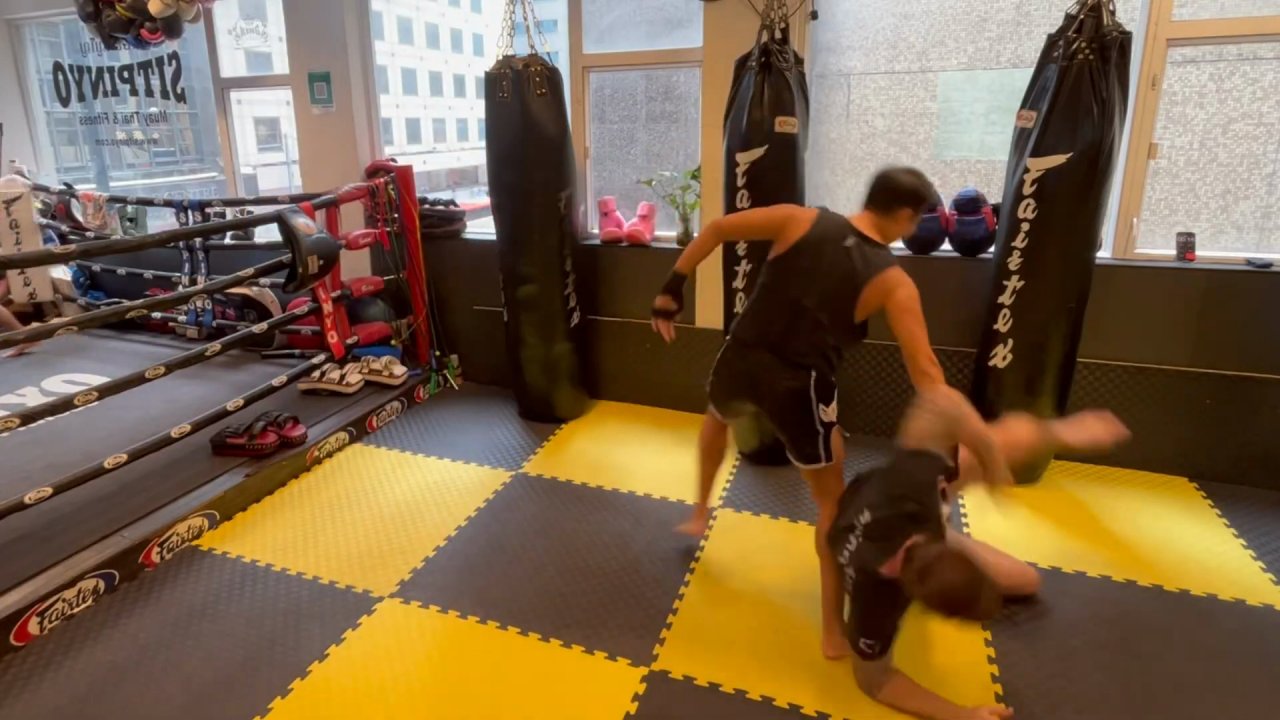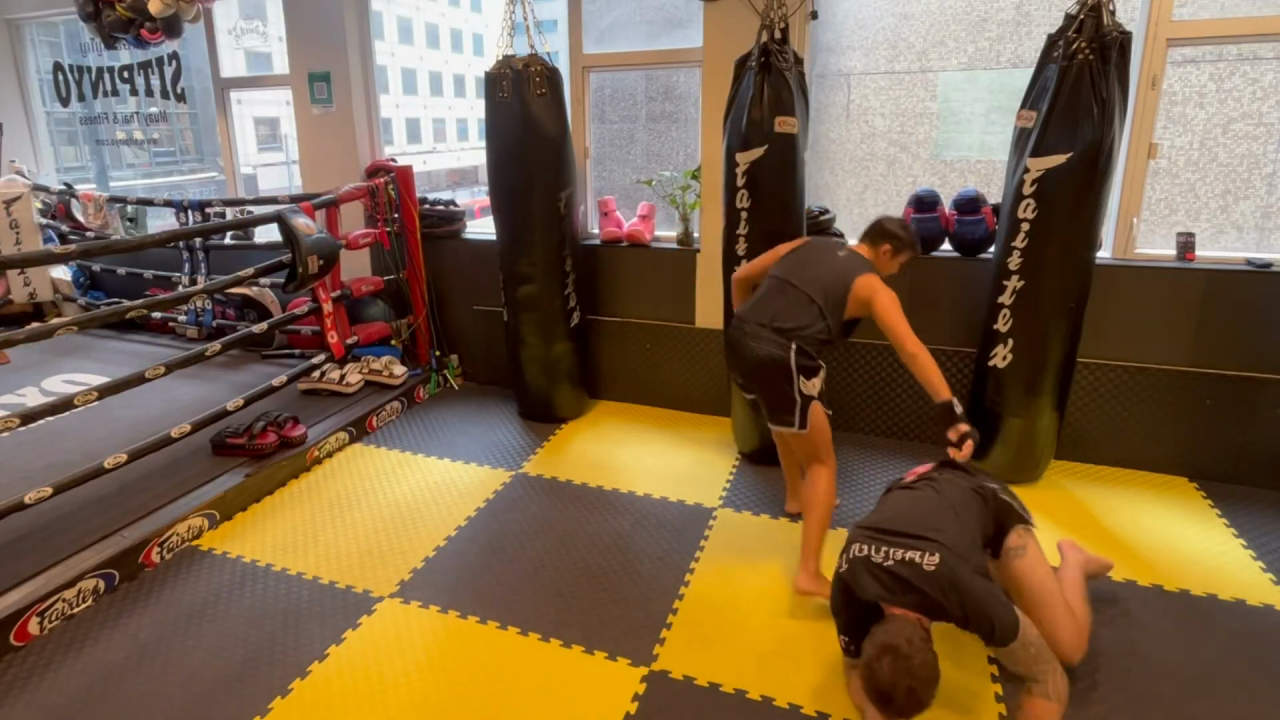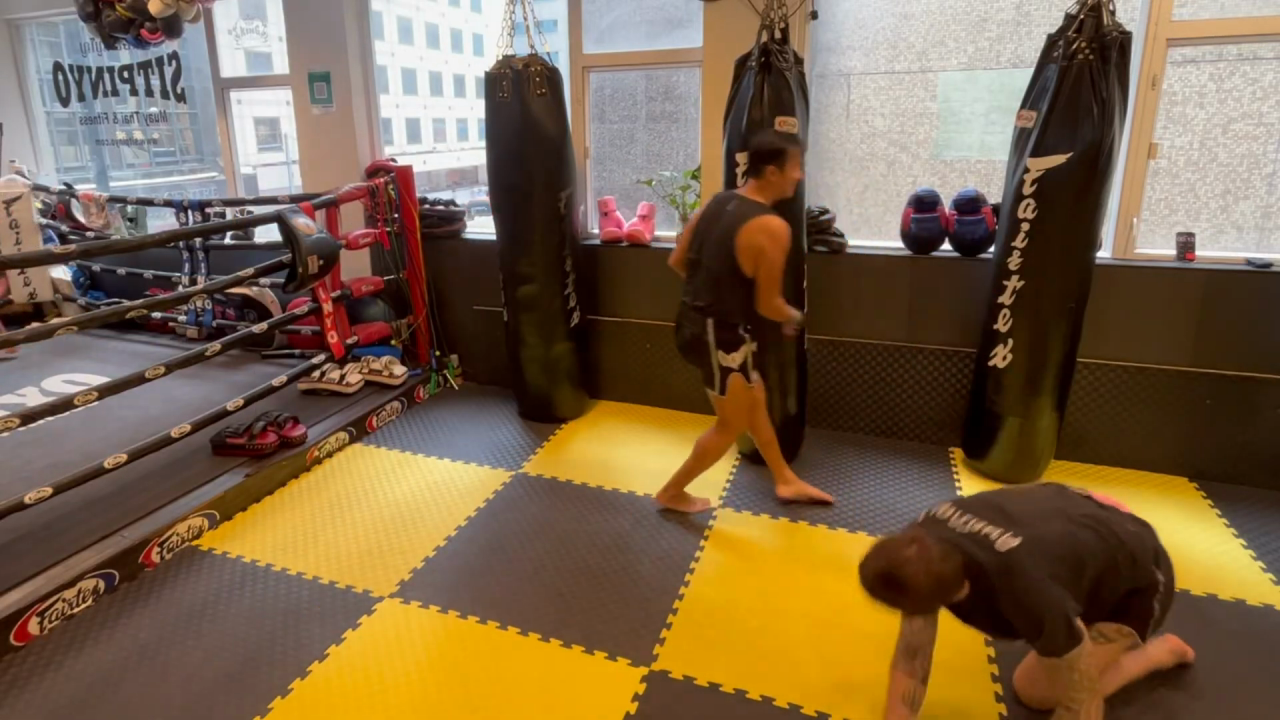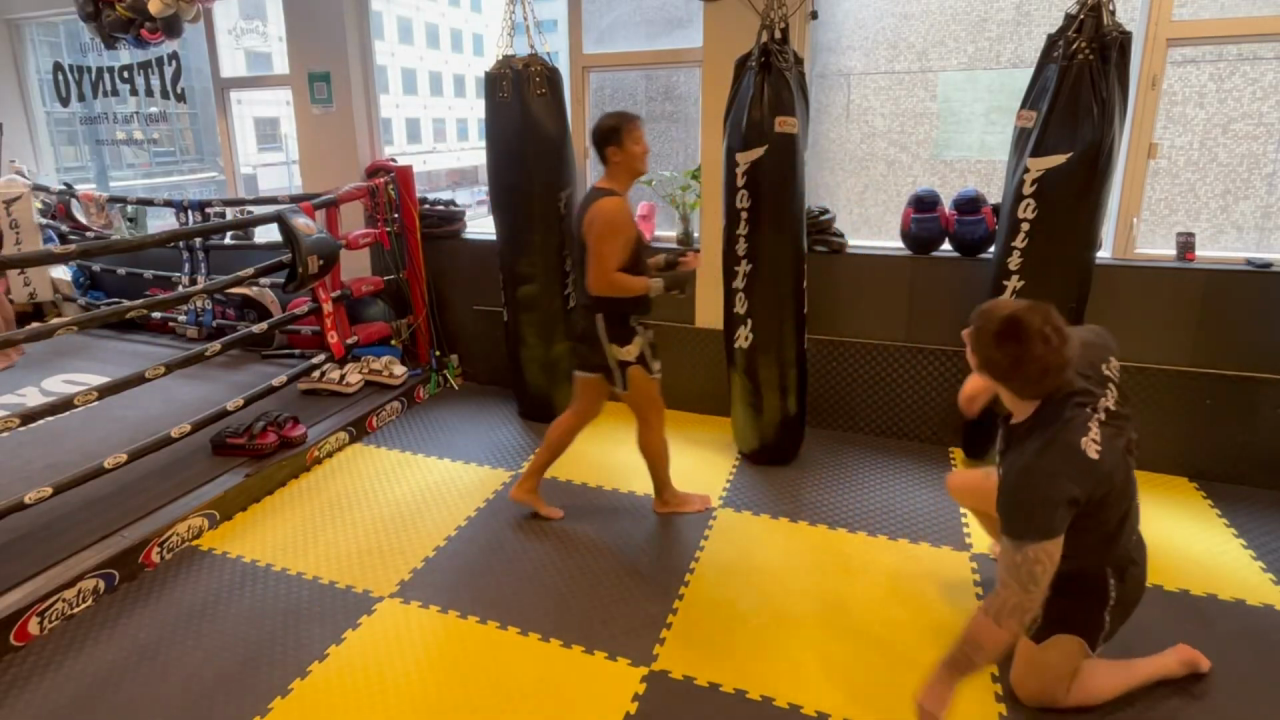
dt=0.5s
person 1, frame 1
left shoulder: (803, 220)
right shoulder: (893, 281)
left elbow: (718, 227)
right elbow: (923, 366)
left wrist: (672, 289)
left hip: (743, 360)
right hip: (801, 385)
left knee: (718, 417)
right knee: (831, 500)
left ankle: (699, 512)
right ankle: (834, 630)
person 1, frame 2
left shoulder: (806, 246)
right shoulder: (874, 288)
left elbow: (742, 278)
right elbow: (912, 351)
right wrist: (953, 415)
left hip: (739, 343)
right hip: (782, 362)
left knee: (787, 421)
right knee: (821, 463)
left ankle: (797, 498)
right ankle: (809, 572)
person 1, frame 3
left shoulder: (715, 204)
right shoulder: (771, 228)
left elbow: (677, 261)
right elbow: (767, 305)
right wrist: (794, 317)
left hip: (694, 320)
right hip: (721, 334)
left knee: (753, 402)
right knee: (731, 425)
left ankle: (786, 480)
right ankle: (673, 491)
person 1, frame 4
left shoulder: (601, 201)
right shoulder: (612, 208)
right elbow: (600, 280)
left wrist: (663, 263)
right wrist: (662, 282)
left hip: (596, 324)
right hip: (614, 330)
left knee: (582, 410)
right knee: (651, 415)
left ankle: (526, 486)
right ankle: (667, 496)
person 2, frame 1
left shoulder: (905, 492)
right shoulder: (876, 599)
left elbow: (938, 399)
right elbow: (874, 681)
left wrist: (990, 444)
right knee: (1025, 581)
left ankle: (1058, 434)
person 2, frame 2
left shoulder: (965, 595)
right shoulder: (849, 587)
left elbow: (1048, 677)
right elbow: (856, 669)
left knee: (1069, 649)
left ankle: (1071, 560)
person 2, frame 3
left shoulder: (1030, 597)
right shoulder: (921, 546)
right elbow: (908, 659)
left hip: (1137, 580)
left knee: (1033, 688)
left ankle: (1160, 651)
person 2, frame 4
left shoulder: (1041, 473)
right shoulder: (1087, 357)
left elbow: (1014, 609)
right elbow: (1086, 340)
left wrist: (944, 680)
right wrist: (992, 377)
left hip: (1093, 574)
right hip: (1094, 508)
right knee: (961, 484)
left ankle: (1176, 661)
right ankle: (1034, 564)
